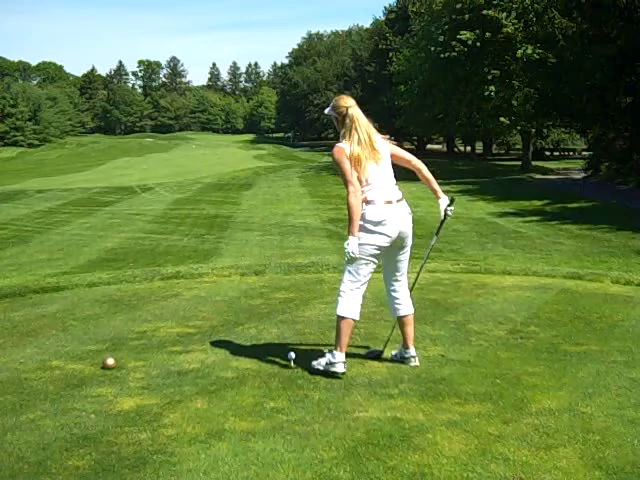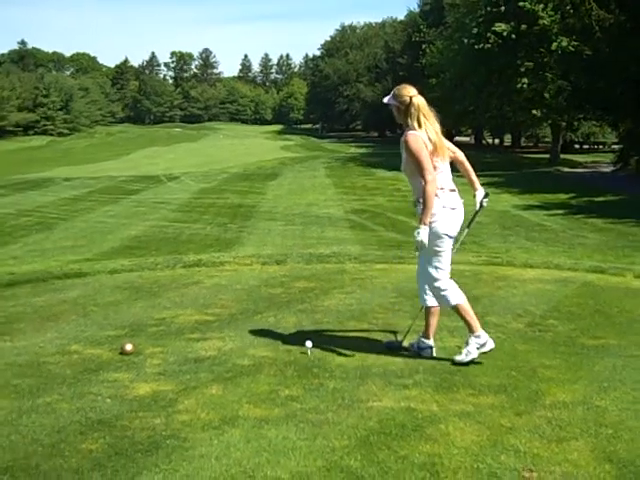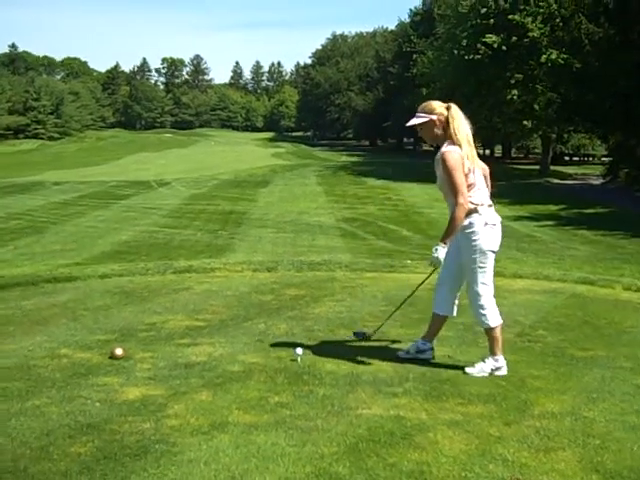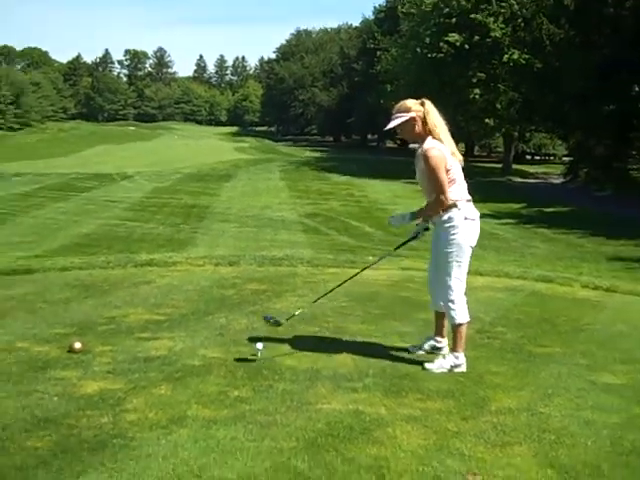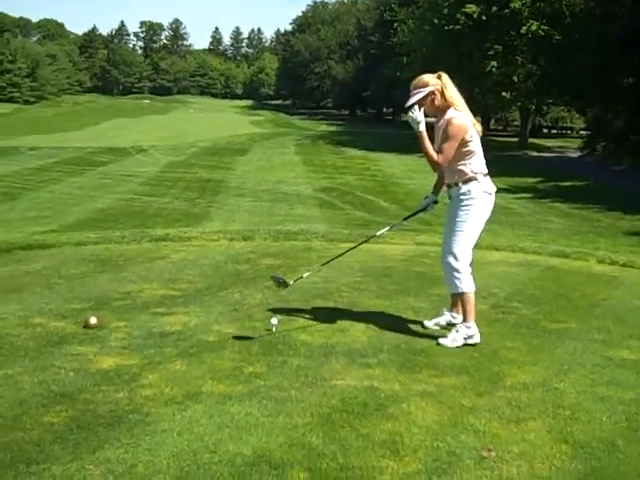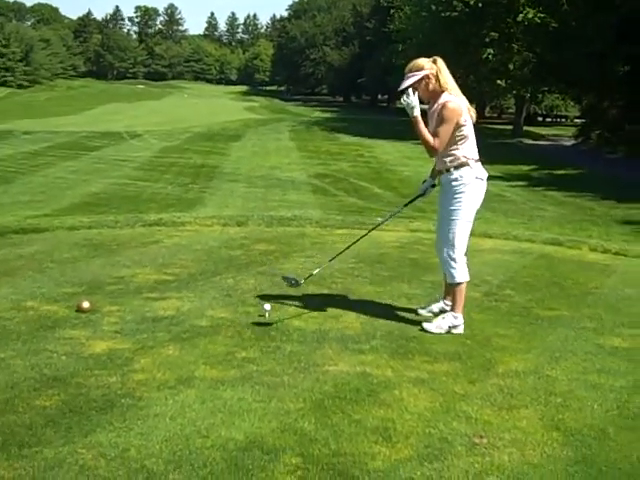
dt=0.4s
person 1, frame 1
left shoulder: (341, 149)
right shoulder: (378, 141)
left elbow: (354, 192)
right elbow: (418, 164)
left wrist: (352, 236)
right wrist: (441, 196)
left hip: (376, 221)
right hip: (401, 215)
left knee: (351, 288)
right knee: (398, 285)
left ankle: (337, 357)
right ankle: (409, 350)
person 1, frame 2
left shoulder: (411, 137)
right shoulder: (429, 132)
left elbow: (431, 181)
right elbow: (459, 156)
left wrist: (423, 224)
right wrist: (477, 188)
left hip: (439, 210)
right hip: (449, 206)
left knee: (438, 278)
right knee: (427, 276)
left ankle: (479, 336)
right ankle: (427, 341)
person 1, frame 3
left shoulder: (449, 154)
right shoulder: (456, 148)
left elbow: (462, 203)
right elbow: (485, 170)
left wrist: (442, 243)
right wrist: (486, 199)
left hip: (479, 227)
right hip: (470, 227)
left knee: (480, 294)
right knee: (445, 286)
left ankle: (496, 360)
right ankle: (425, 345)
person 1, frame 4
left shoulder: (432, 151)
right shoulder: (428, 146)
left elbow: (442, 199)
left wrist: (410, 217)
right wrist: (424, 221)
left hip: (458, 222)
right hip: (446, 222)
left knee: (452, 289)
right knee: (436, 283)
left ankle: (457, 357)
right ankle: (439, 340)
person 1, frame 5
left shoulder: (456, 121)
right shoulder: (442, 121)
left elbow: (438, 163)
left wrist: (420, 130)
right wrist: (433, 194)
left hip: (474, 195)
right hip: (459, 194)
left knee: (457, 258)
right knee: (449, 257)
left ankle: (469, 327)
right ankle: (454, 313)
person 1, frame 6
left shoulder: (451, 105)
right shoulder: (436, 105)
left elbow: (435, 147)
left wrist: (414, 115)
right wrist: (432, 176)
left hip: (465, 181)
right hip: (450, 180)
left knee: (454, 248)
right knee: (444, 246)
left ankle: (455, 317)
right ankle: (448, 301)
